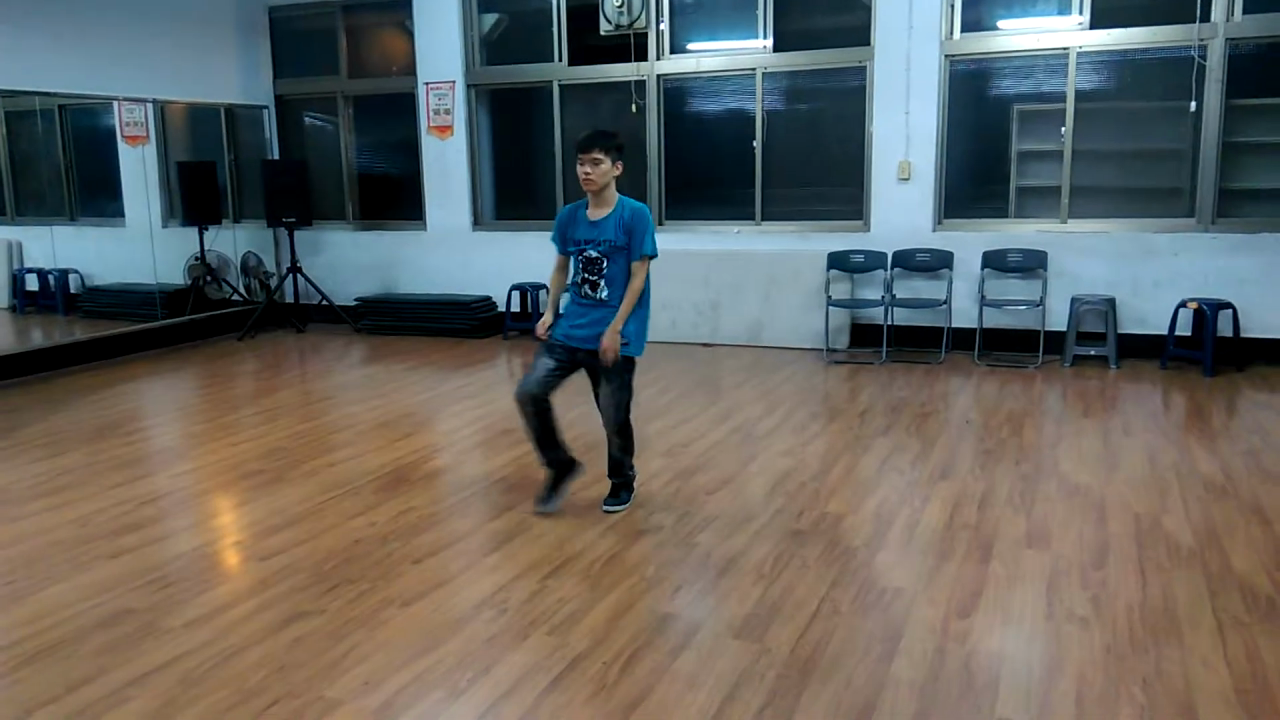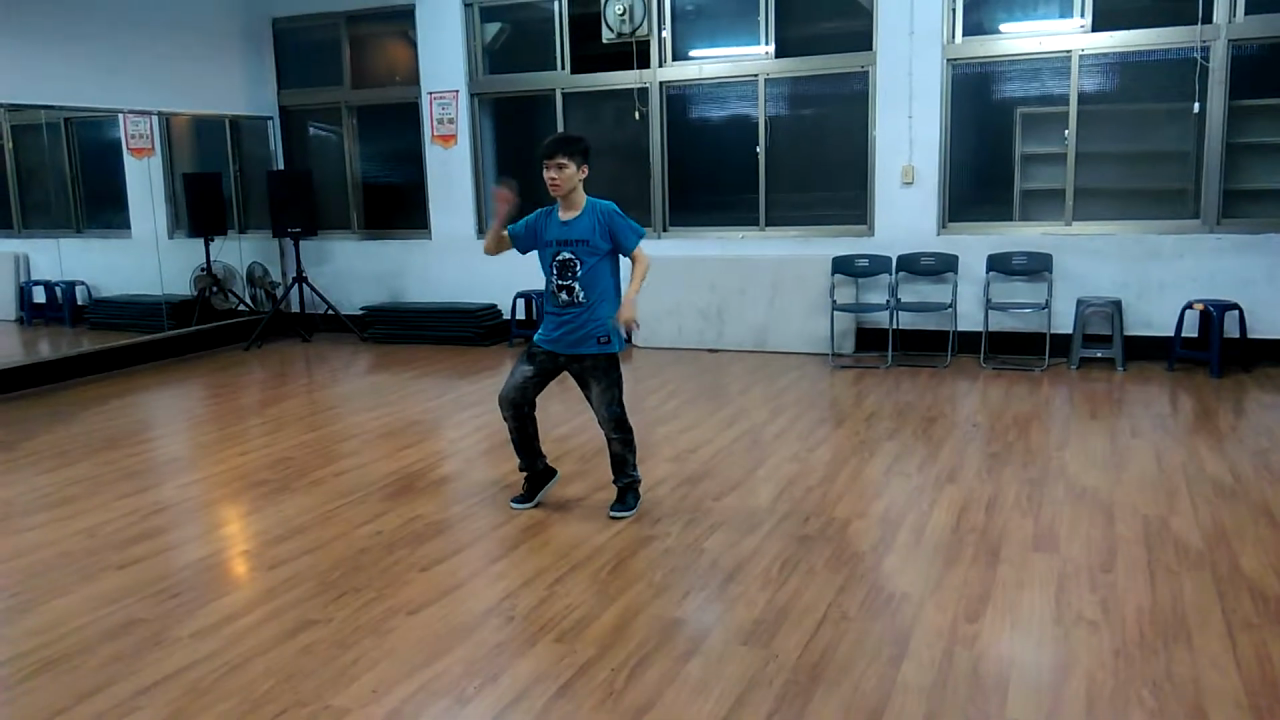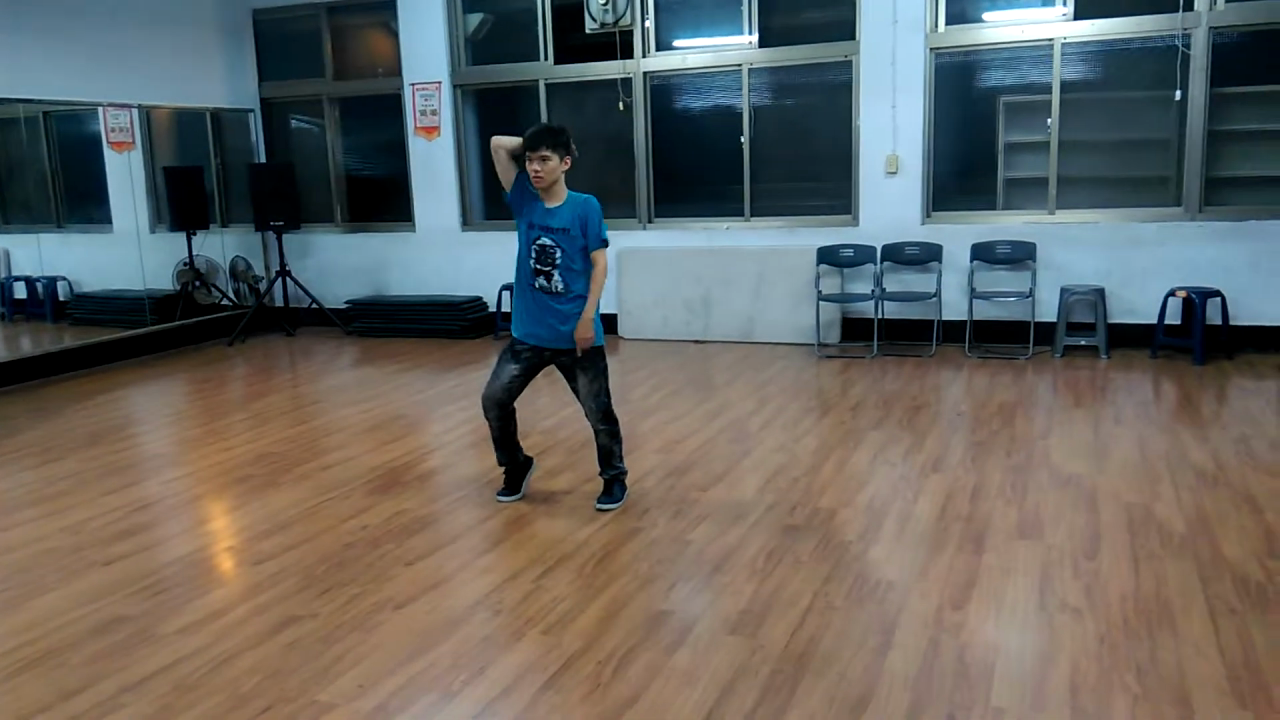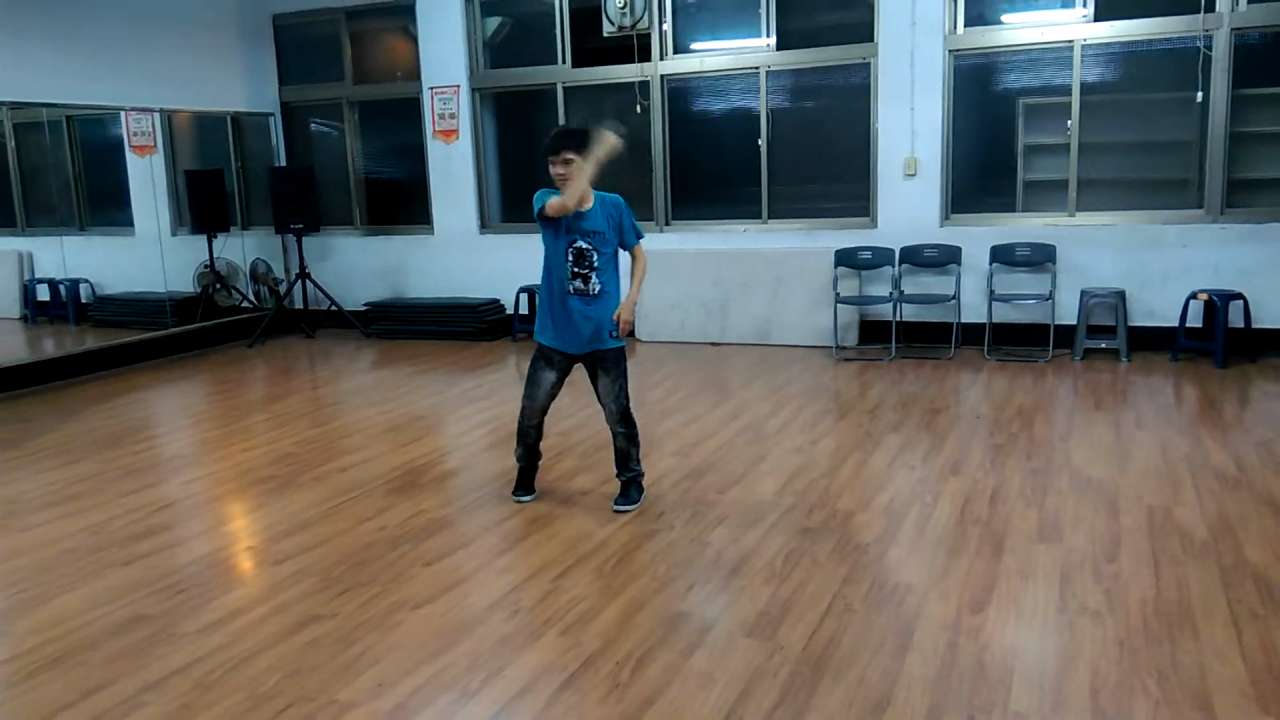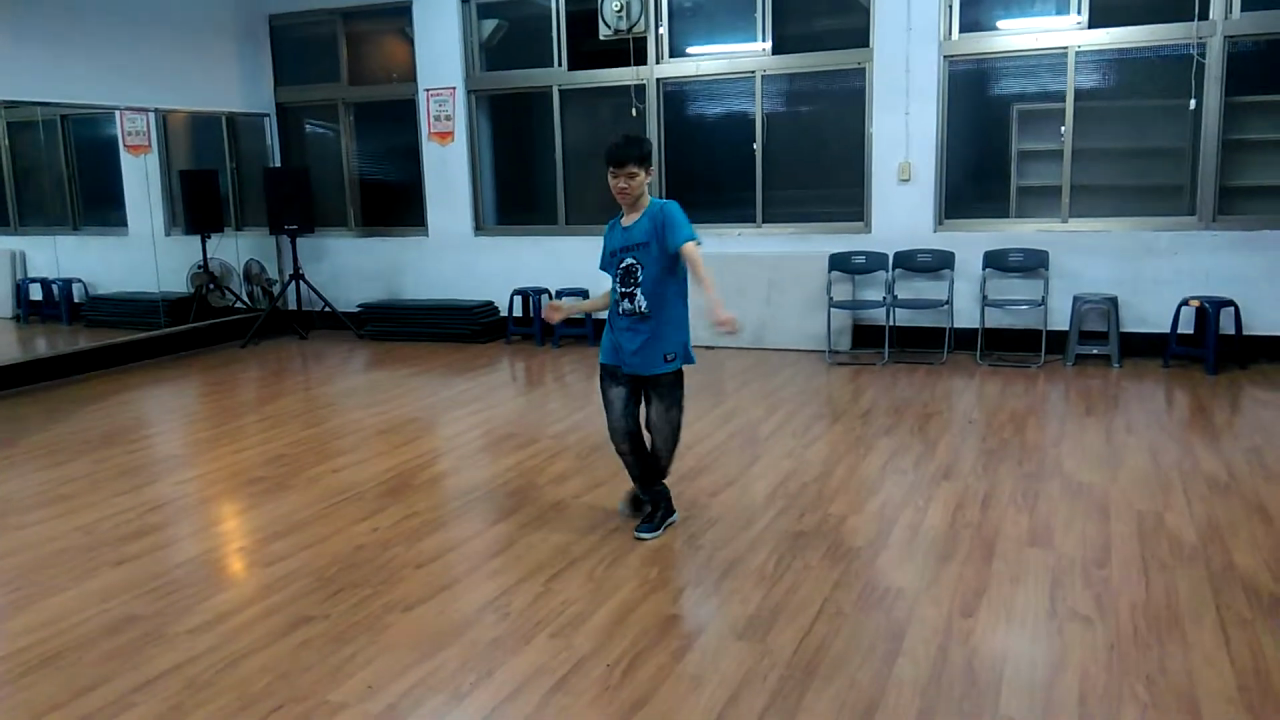
dt=1s
person 1, frame 1
left shoulder: (635, 214)
right shoulder: (569, 217)
left elbow: (638, 278)
left wrist: (615, 329)
right wrist: (549, 312)
left hip: (614, 335)
right hip: (569, 330)
left knee: (614, 418)
right knee: (529, 392)
left ankle: (622, 481)
right ankle: (561, 467)
person 1, frame 2
left shoulder: (606, 214)
right shoulder: (541, 220)
left elbow: (640, 259)
right elbow: (493, 247)
left wrist: (629, 299)
right wrist: (500, 215)
left hip: (596, 339)
right hip: (550, 336)
left knee: (610, 417)
right knee: (512, 399)
left ankle: (628, 485)
right ankle: (538, 473)
person 1, frame 3
left shoulder: (585, 206)
right shoulder: (524, 201)
left elbow: (599, 264)
right elbow: (497, 145)
left wrist: (587, 318)
right wrist: (531, 143)
left hip: (575, 332)
right hip: (529, 332)
left knee: (598, 410)
right knee: (494, 398)
left ankle: (615, 478)
right ankle: (516, 466)
person 1, frame 4
left shoulder: (614, 206)
right shoulder: (545, 202)
left elbow: (638, 255)
right elbow: (567, 204)
left wrist: (630, 302)
right wrist: (598, 153)
left hip: (603, 332)
right hip: (556, 332)
left knee: (617, 412)
right knee: (532, 408)
left ankle: (631, 480)
right ankle: (526, 471)
person 1, frame 5
left shoulder: (666, 214)
right shoulder: (612, 230)
left elbow: (692, 256)
left wrist: (715, 303)
right wrist: (572, 308)
left hip: (661, 352)
right hip: (616, 352)
left knee: (662, 439)
right knee: (623, 437)
left ankle: (651, 494)
right ankle: (653, 501)
